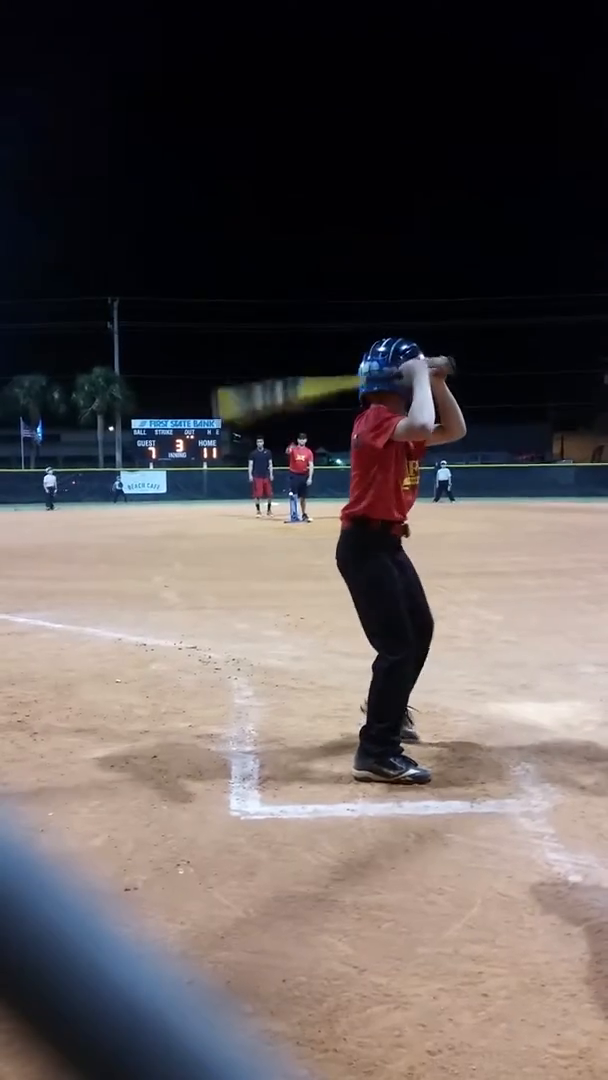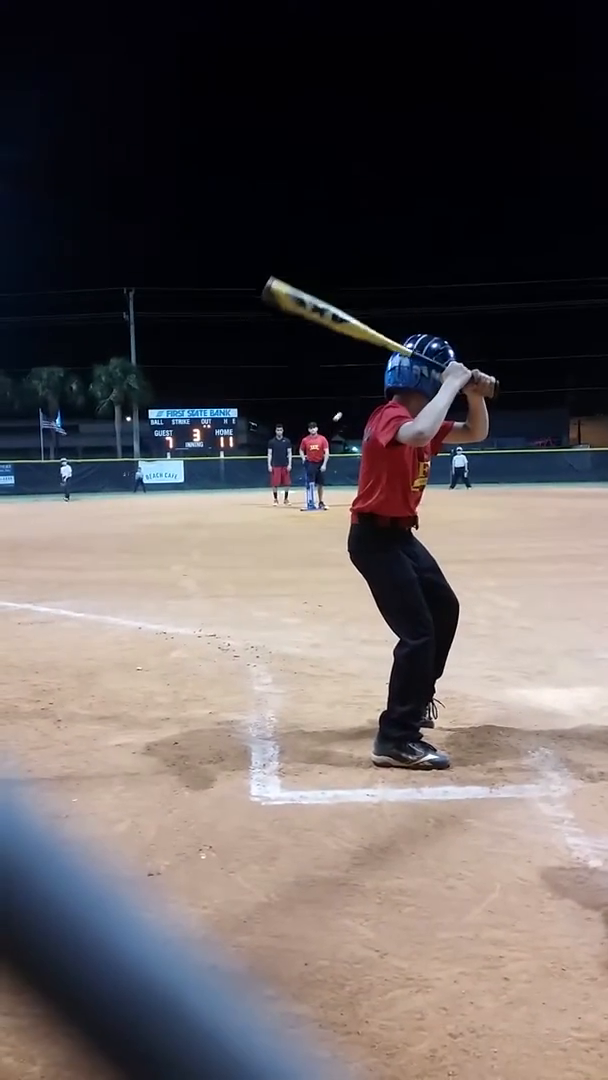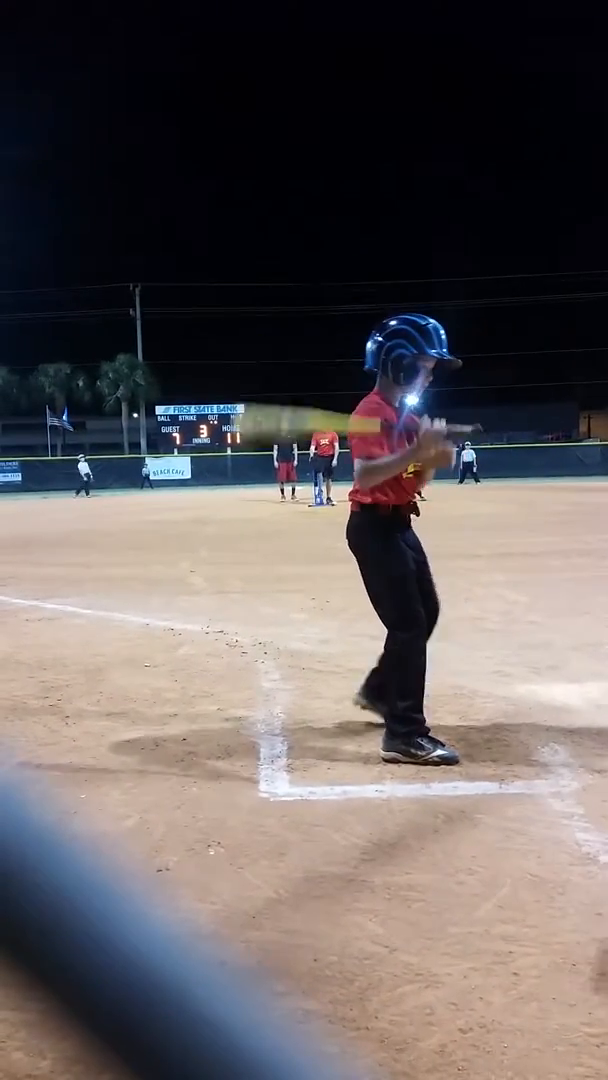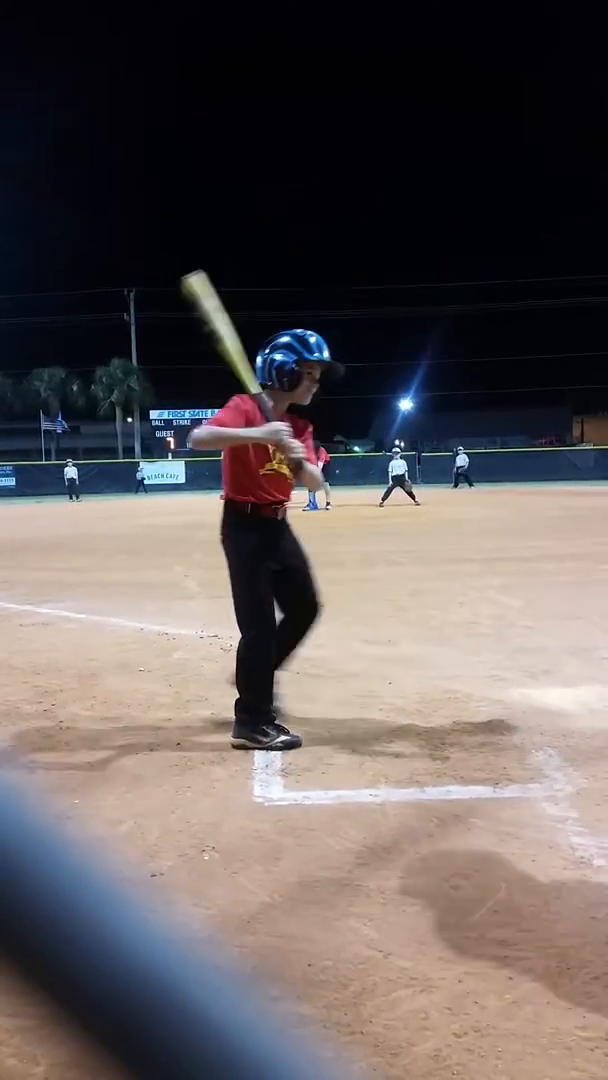
dt=1s
person 1, frame 1
left shoulder: (398, 425)
right shoulder: (375, 419)
left elbow: (455, 430)
right elbow: (421, 426)
left wrist: (437, 382)
right wrist: (420, 376)
left hip: (386, 542)
right hip: (365, 543)
left knee: (419, 628)
right knee: (397, 645)
left ankle: (387, 711)
right ankle: (376, 753)
person 1, frame 2
left shoulder: (418, 419)
right shoulder: (390, 416)
left elbow: (476, 433)
right elbow: (418, 435)
left wrist: (475, 395)
right wrist: (453, 384)
left hip: (400, 533)
right hip: (374, 537)
left knee: (444, 610)
right knee: (418, 632)
left ankle: (415, 697)
right ankle: (396, 739)
person 1, frame 3
left shoulder: (404, 415)
right shoulder: (373, 412)
left elbow: (418, 478)
right elbow: (364, 476)
left wrist: (436, 453)
right wrist: (416, 448)
left hip: (398, 523)
right hip: (375, 527)
left knee: (426, 611)
right knee: (407, 625)
left ankle: (380, 689)
right ankle: (404, 735)
person 1, frame 4
left shoulder: (300, 426)
right shoulder: (244, 408)
left elbow: (315, 483)
right elbow: (198, 437)
left wrist: (299, 459)
right wrist: (260, 436)
left hip: (278, 525)
right hip: (244, 525)
left knee: (304, 607)
right knee: (257, 623)
left ankle: (257, 679)
right ankle: (253, 722)
